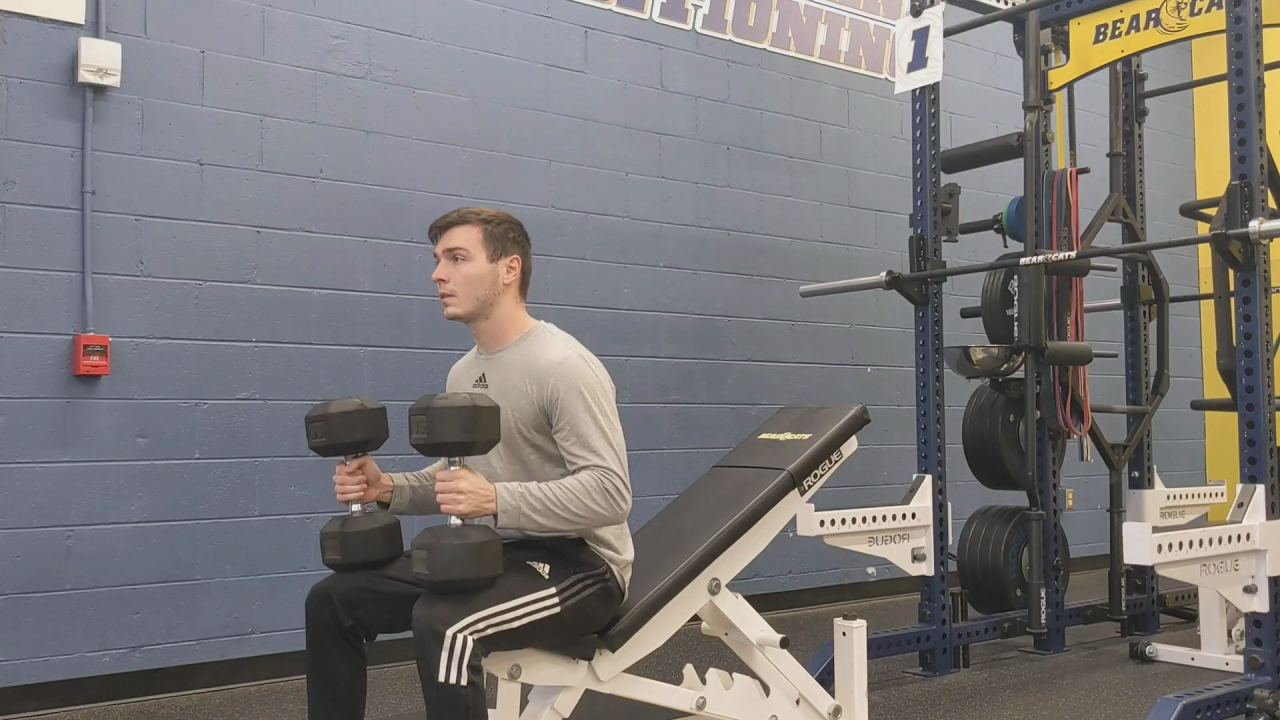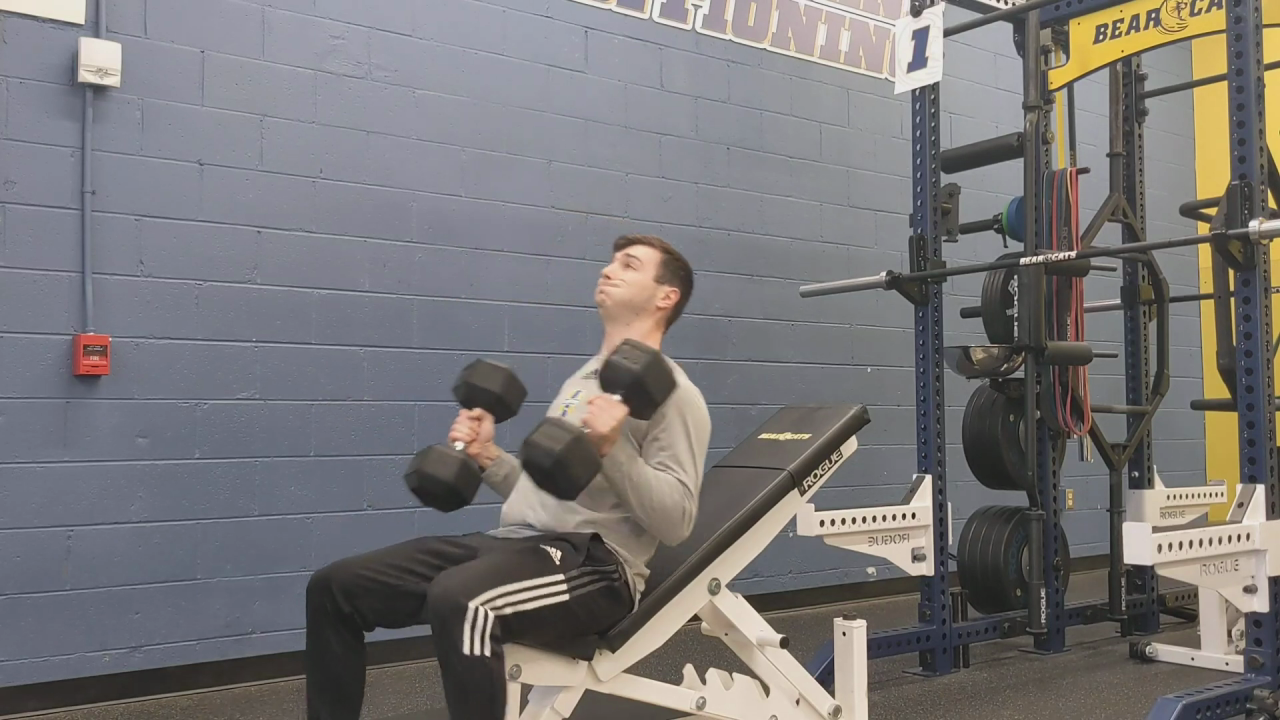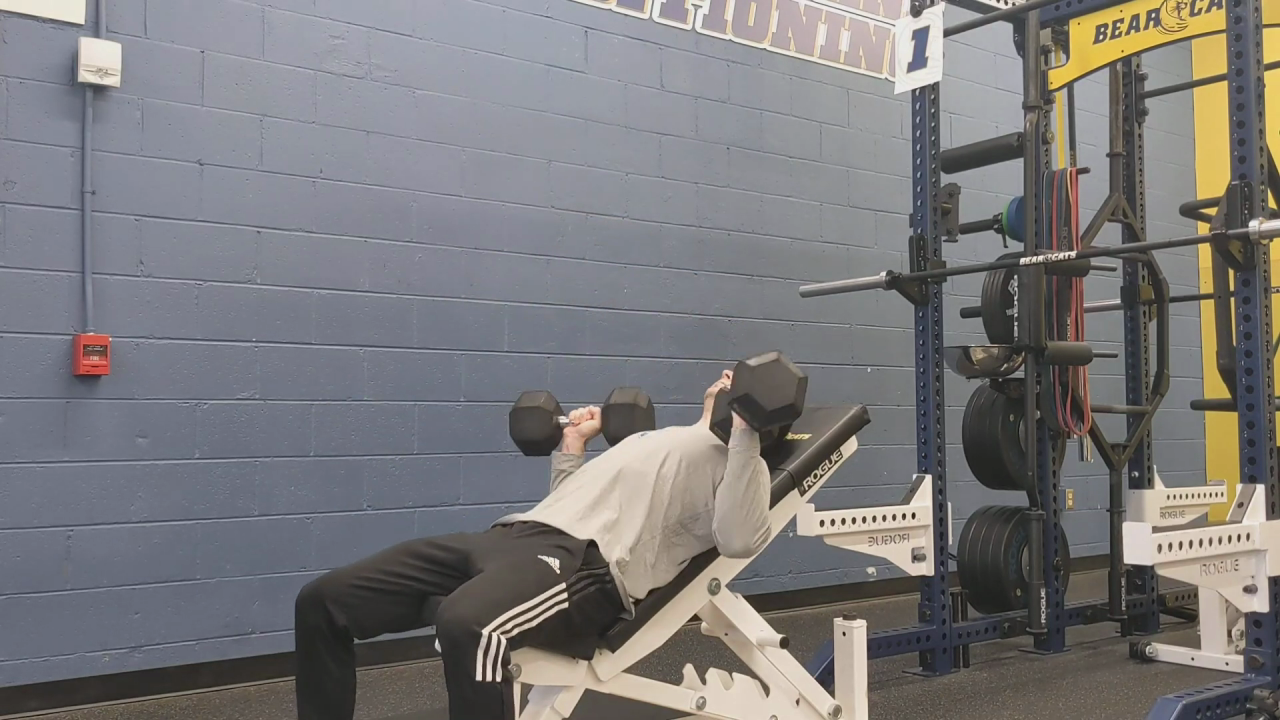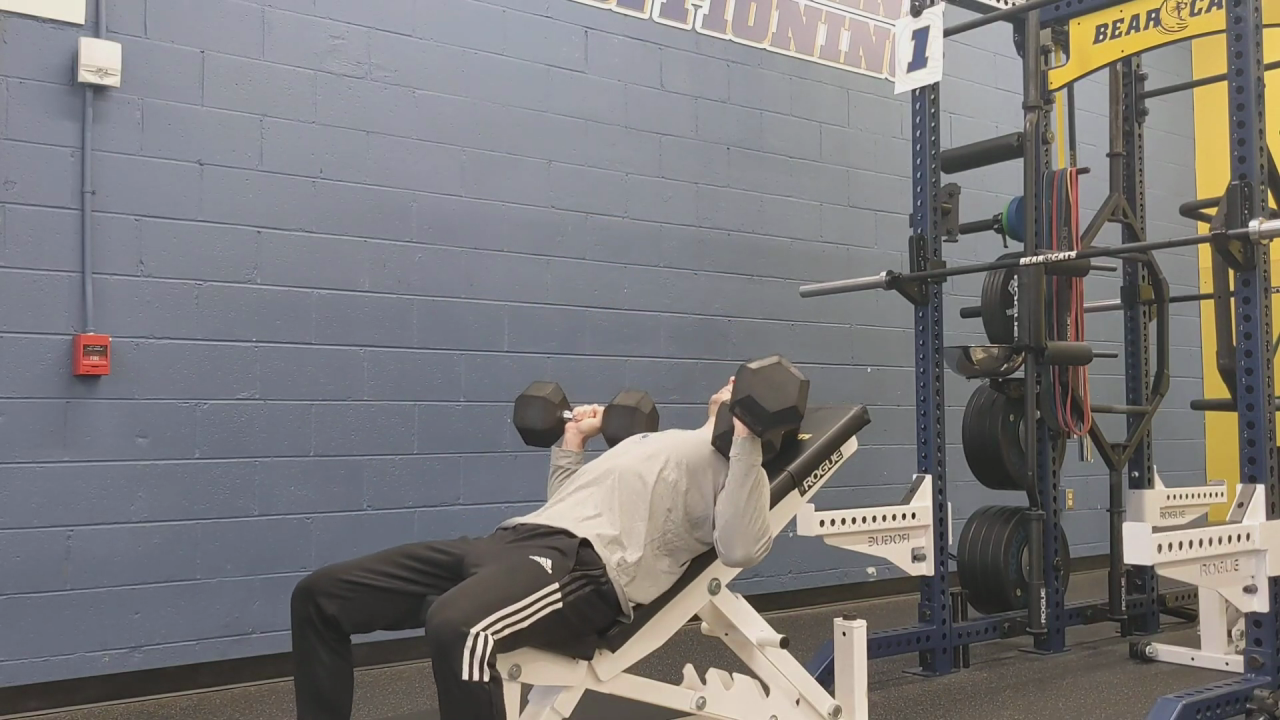
dt=1s
person 1, frame 1
left shoulder: (562, 366)
right shoulder: (464, 372)
left elbow: (609, 494)
right elbow: (461, 483)
left wrist: (497, 499)
right wrist: (388, 487)
left hip: (578, 562)
right hip: (496, 551)
left knee: (443, 624)
right knee: (335, 599)
person 1, frame 2
left shoulder: (671, 394)
right shoulder: (582, 379)
left elbow: (674, 520)
left wrist: (612, 447)
right wrist: (488, 457)
left hip: (592, 562)
right hip: (516, 542)
left knee: (461, 600)
right knee: (336, 587)
person 1, frame 3
left shoulder: (738, 461)
right shoulder: (658, 438)
left elbow: (740, 539)
left wrist: (745, 432)
right wrist: (573, 442)
left hip: (584, 561)
right hip: (514, 535)
left knee: (467, 626)
right knee: (324, 600)
person 1, frame 4
left shoulder: (735, 462)
right shoulder: (660, 441)
left elbow: (741, 548)
left wrist: (745, 435)
right wrist: (572, 438)
left hip: (582, 563)
right hip: (512, 538)
left knee: (458, 629)
right knee: (319, 595)
